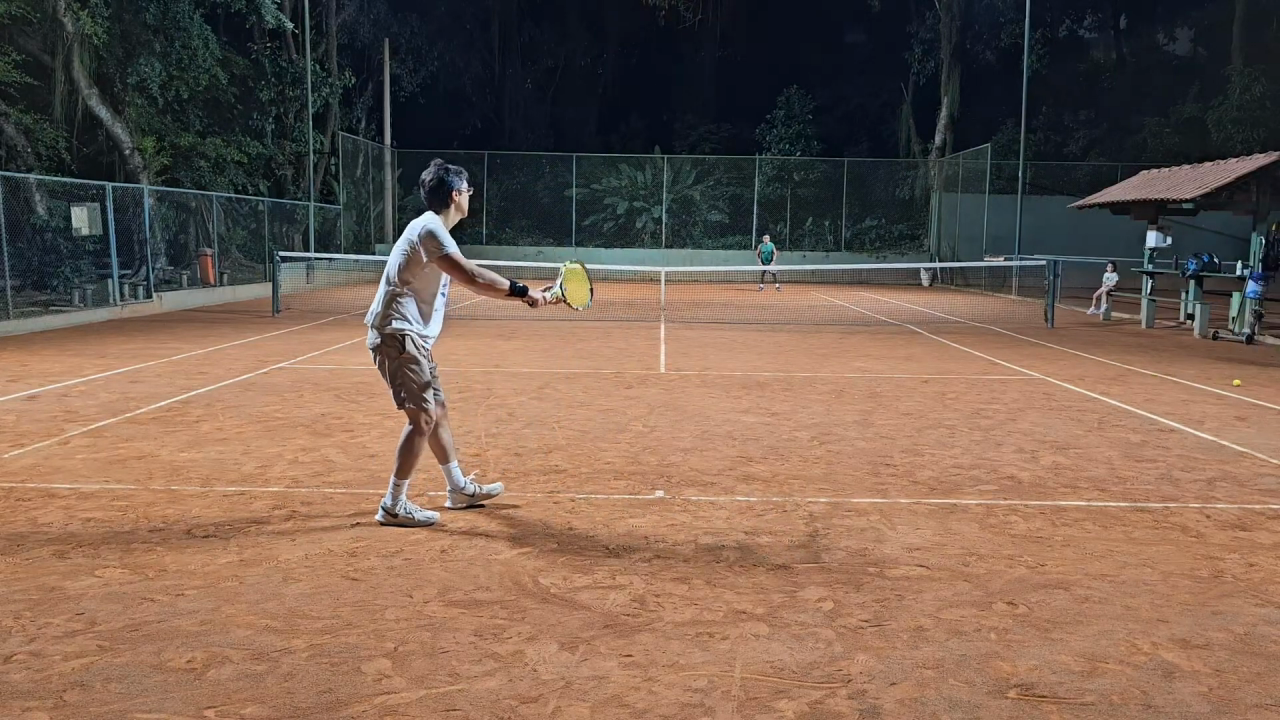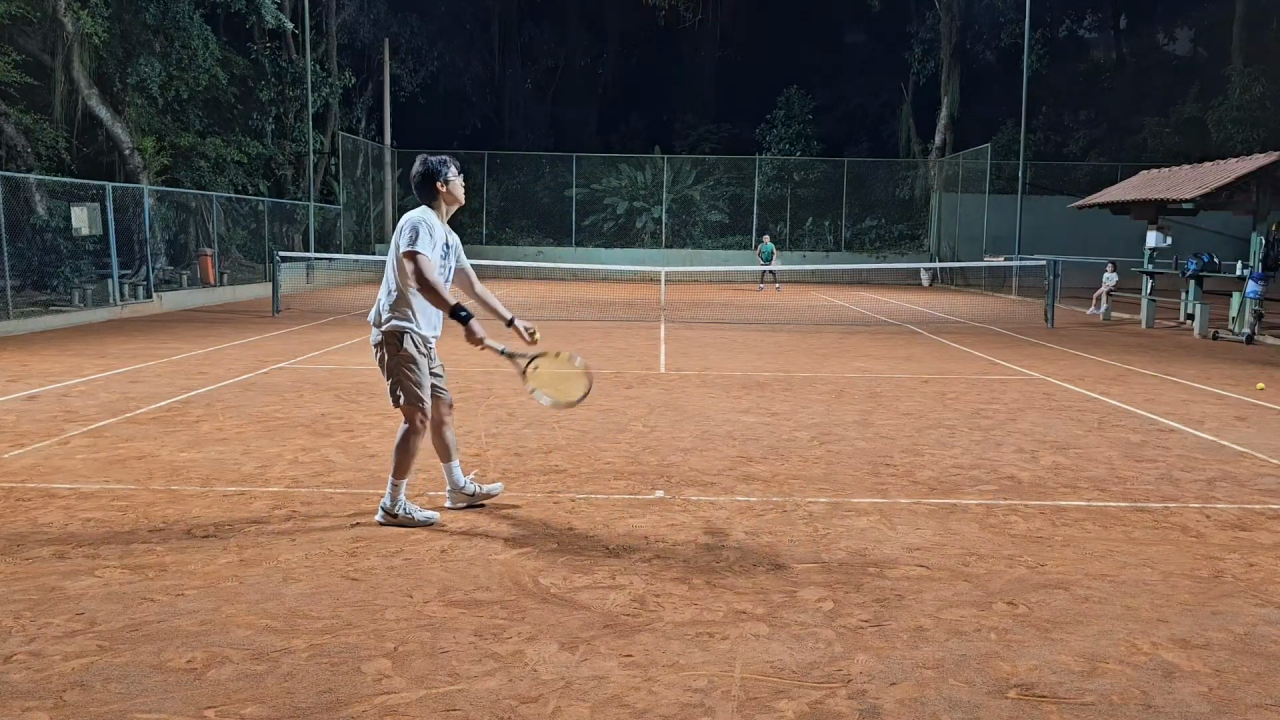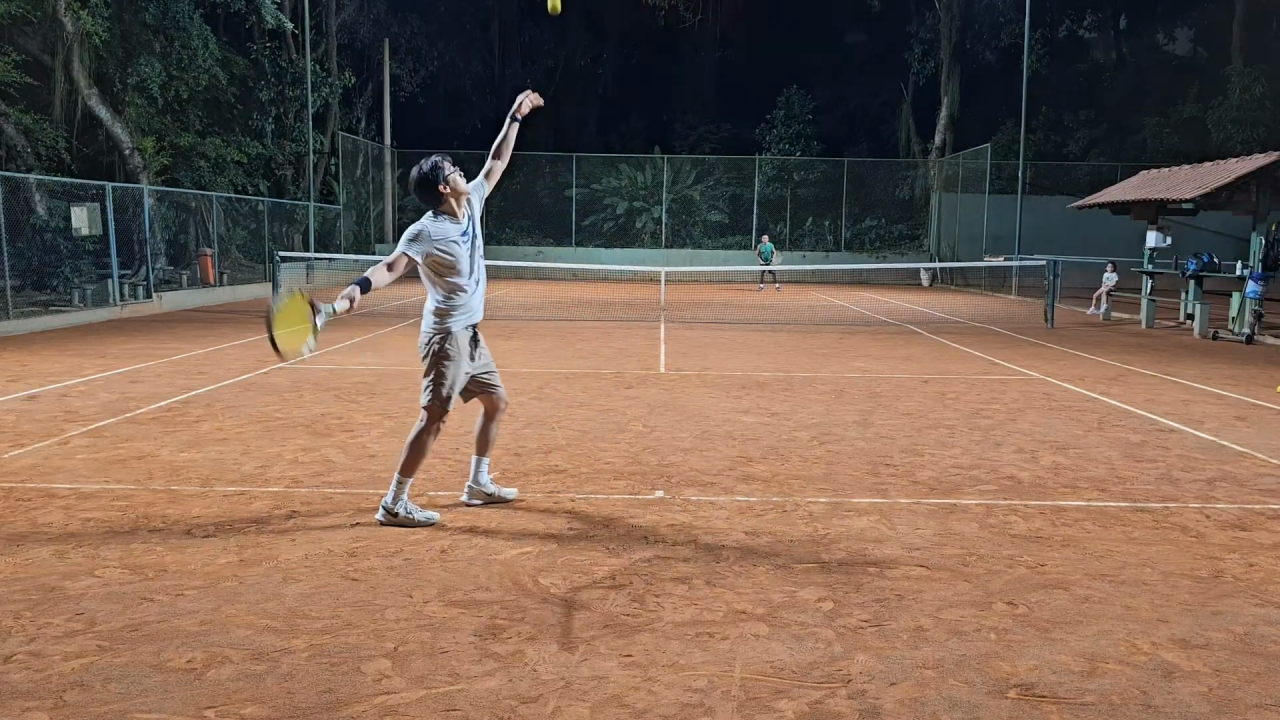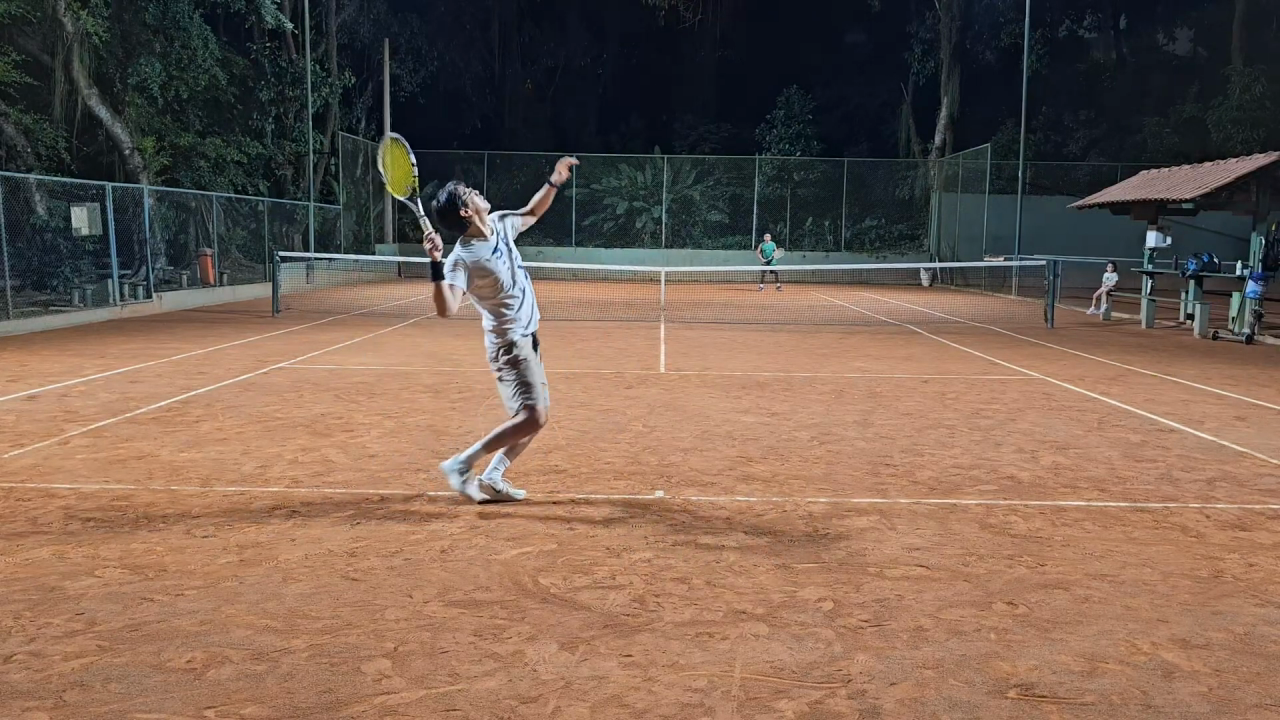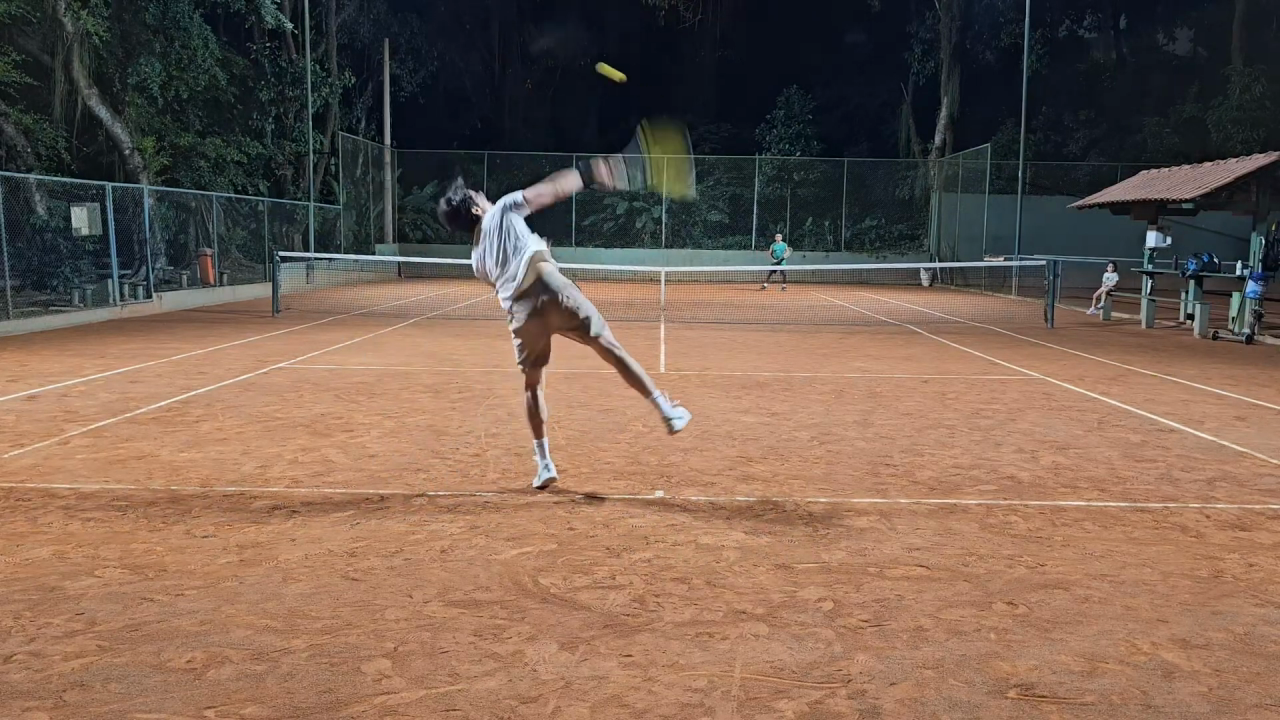
dt=0.4s
person 1, frame 1
left shoulder: (437, 232)
right shoulder: (429, 229)
left elbow: (474, 284)
right elbow: (472, 276)
left wrist: (523, 293)
right wrist: (522, 291)
left hip: (412, 337)
right hip: (397, 335)
left knee: (437, 412)
right knee: (422, 417)
left ankle: (459, 488)
right ankle: (393, 505)
person 1, frame 2
left shoulder: (449, 237)
right shoulder: (417, 223)
left elbow: (475, 287)
right elbow: (422, 280)
left wrist: (512, 321)
right wrist: (465, 319)
left hip: (422, 337)
right hip: (400, 333)
left knee: (442, 410)
right knee: (418, 416)
left ankle: (459, 487)
right ankle: (393, 505)
person 1, frame 3
left shoulder: (470, 205)
right shoulder: (426, 232)
left elbow: (496, 163)
right elbow: (390, 268)
left wrist: (515, 116)
right wrist: (360, 285)
left hip: (470, 333)
right hip: (449, 336)
left knee: (497, 403)
right knee: (435, 416)
left ankle: (479, 483)
right ankle: (394, 503)
person 1, frame 4
left shoulder: (499, 225)
right shoulder: (463, 258)
left elbow: (532, 212)
right elbow: (447, 309)
left wrist: (554, 181)
right wrist: (437, 265)
left hip: (527, 339)
right hip: (510, 344)
left knee: (532, 415)
right knee: (533, 418)
left ankle: (490, 479)
right ankle: (461, 466)
person 1, frame 5
left shoulder: (479, 259)
right shoulder: (502, 210)
right elbow: (555, 188)
right wrist: (589, 175)
left hip: (521, 313)
right hip: (550, 292)
left knee: (533, 386)
right knee: (612, 349)
left ankle: (544, 465)
right ankle: (667, 410)
